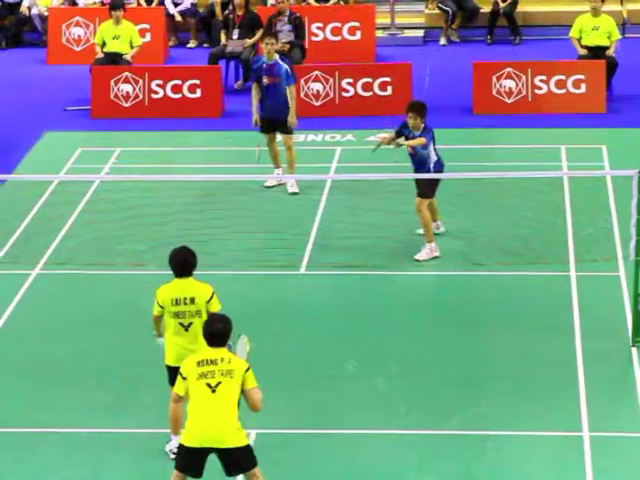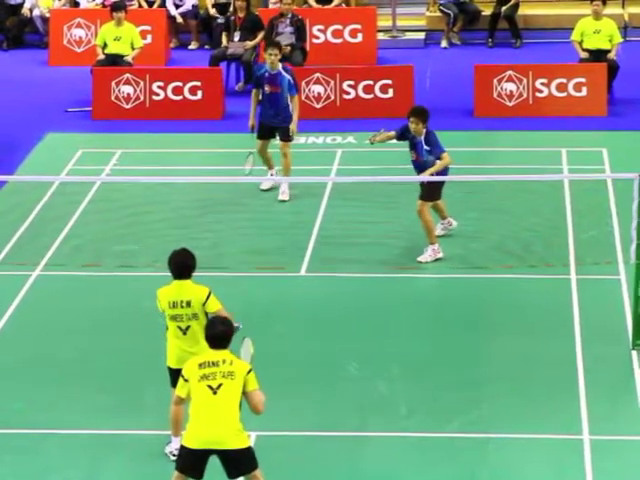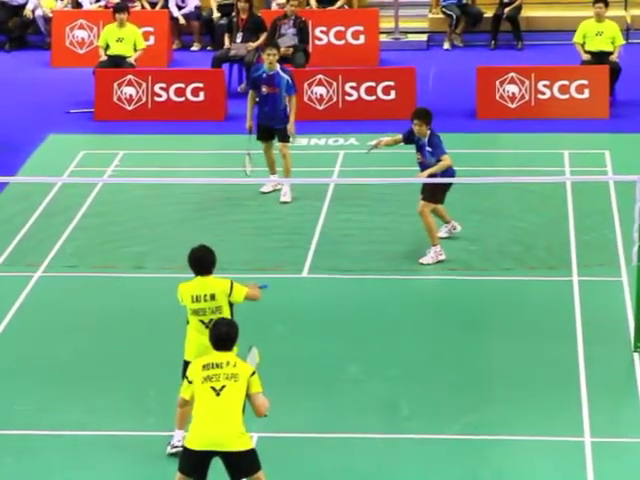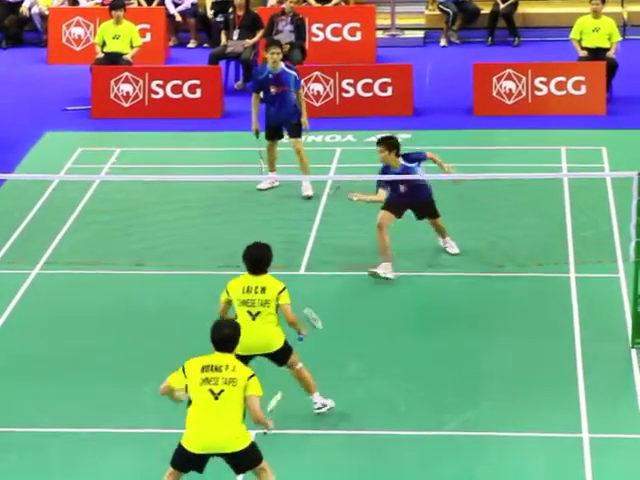
dt=1s
person 1, frame 1
left shoulder: (163, 292)
right shoulder: (205, 290)
left elbow: (156, 319)
left wrist: (158, 332)
left hip: (175, 354)
left ankle: (175, 443)
person 1, frame 2
left shoulder: (162, 294)
right shoulder: (202, 292)
right elbow: (223, 317)
left hip: (176, 356)
right hip: (203, 355)
left ankle: (175, 445)
person 1, frame 3
left shoulder: (184, 289)
right shoulder: (225, 286)
right elbow: (256, 296)
right wrist: (253, 287)
left hip: (195, 352)
left ankle: (177, 438)
person 1, frame 4
left shoulder: (233, 285)
right shoulder: (278, 286)
left elbow: (222, 311)
right elbow: (290, 318)
right wrist: (300, 330)
left hip: (242, 342)
right hip: (273, 341)
right knee: (296, 365)
right ankle: (318, 401)
person 2, frame 1
left shoulder: (189, 363)
right shoulder: (240, 365)
left elbow: (176, 399)
right elbow: (256, 405)
right wrist: (257, 390)
left hip: (195, 435)
right hip: (230, 436)
person 2, frame 2
left shoulder: (191, 365)
right shoulder: (243, 367)
left elbow: (177, 401)
right elbow: (258, 408)
right wrist: (260, 394)
left hip: (196, 437)
right hip: (231, 438)
person 2, frame 3
left shoulder: (195, 366)
right shoulder: (246, 369)
left elbow: (182, 403)
right elbow: (260, 411)
right wrist: (265, 402)
left hip: (199, 438)
right hip: (234, 439)
person 2, frame 4
left shoulder: (192, 365)
right shoulder: (246, 373)
left elbow: (164, 389)
right elbow: (257, 416)
left wrist: (178, 396)
right wrist: (267, 424)
left hip: (196, 439)
right hip: (233, 440)
person 3, frame 1
left shoulder: (284, 65)
right shoulder: (257, 63)
left elbow: (291, 89)
right elbow: (256, 88)
left wrist: (292, 113)
right wrist: (255, 111)
left hip: (283, 112)
right hip: (266, 112)
left knee: (288, 143)
right knee: (270, 142)
left ankle: (291, 179)
right ankle: (279, 174)
person 3, frame 2
left shoulder: (287, 74)
right shoulder: (259, 71)
left elbow: (294, 98)
right elbow: (255, 93)
left wrist: (294, 121)
right wrist: (252, 116)
left hip: (284, 118)
right hip: (265, 117)
left knee: (285, 150)
right knee: (261, 148)
left ankle: (284, 185)
right ankle: (272, 173)
person 3, frame 3
left shoulder: (285, 75)
right shoulder: (256, 72)
left elbow: (291, 98)
right elbow: (252, 95)
left wrist: (291, 121)
right wrist: (249, 118)
left hip: (282, 119)
right hip: (264, 118)
left knee: (284, 149)
right knee: (267, 148)
left ankle: (286, 186)
right ankle: (274, 180)
person 3, frame 4
left shoulder: (291, 72)
right shoulder: (260, 74)
left elbow: (299, 93)
right elbow: (256, 97)
left wrist: (304, 115)
right wrist: (255, 121)
left hip: (292, 115)
right hip: (272, 117)
left knee: (298, 147)
right knee: (270, 146)
left ankle: (306, 182)
right ankle: (272, 177)
person 4, frame 1
left shoulder: (427, 131)
right shoulder: (406, 126)
left elbow: (421, 141)
right elbow: (394, 137)
left wrist: (404, 142)
right wrist: (386, 139)
left hip: (432, 170)
right hip: (420, 169)
left knee: (420, 205)
right knee: (427, 197)
left ankle: (431, 247)
right ankle: (436, 224)
person 4, frame 2
left shoulder: (430, 138)
right shoulder: (408, 130)
left elbow: (447, 159)
right elbow: (390, 135)
left wrist: (428, 172)
right wrist: (378, 138)
left hip: (435, 175)
right hip: (425, 173)
left knee: (422, 208)
right knee: (432, 199)
left ankle: (434, 249)
right ankle: (447, 222)
person 4, frame 3
left shoulder: (434, 140)
right shoulder: (414, 133)
left elbow: (448, 161)
right elbow: (396, 140)
left wrist: (427, 172)
right wrist: (384, 142)
left hip: (442, 177)
right hip: (432, 176)
left knee: (423, 209)
right knee: (429, 203)
left ankle: (437, 251)
right ankle: (451, 225)
person 4, frame 4
left shoulder: (410, 159)
right shoulder: (385, 172)
left elbow: (430, 155)
right elbow: (381, 197)
left wrist: (444, 167)
right wrist: (361, 197)
left hip: (422, 196)
right hip: (398, 198)
left knee: (436, 223)
right knee: (380, 223)
left ankle: (445, 239)
right ankle: (385, 266)
